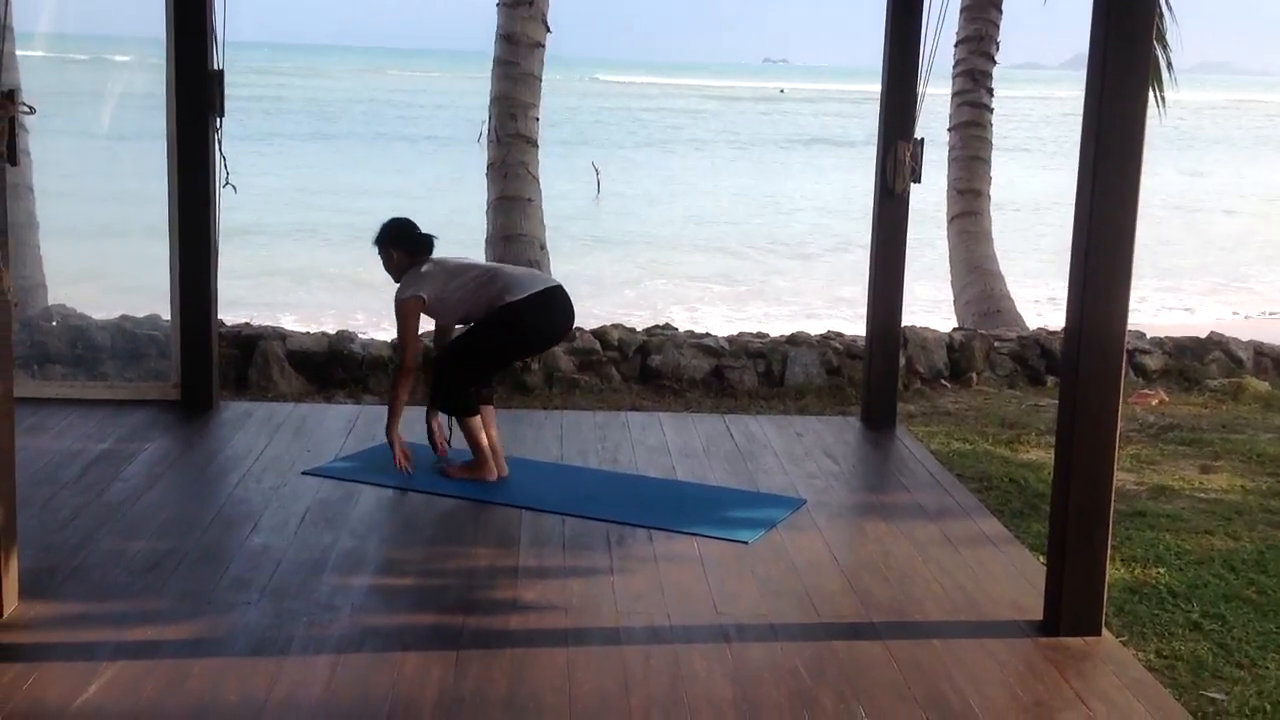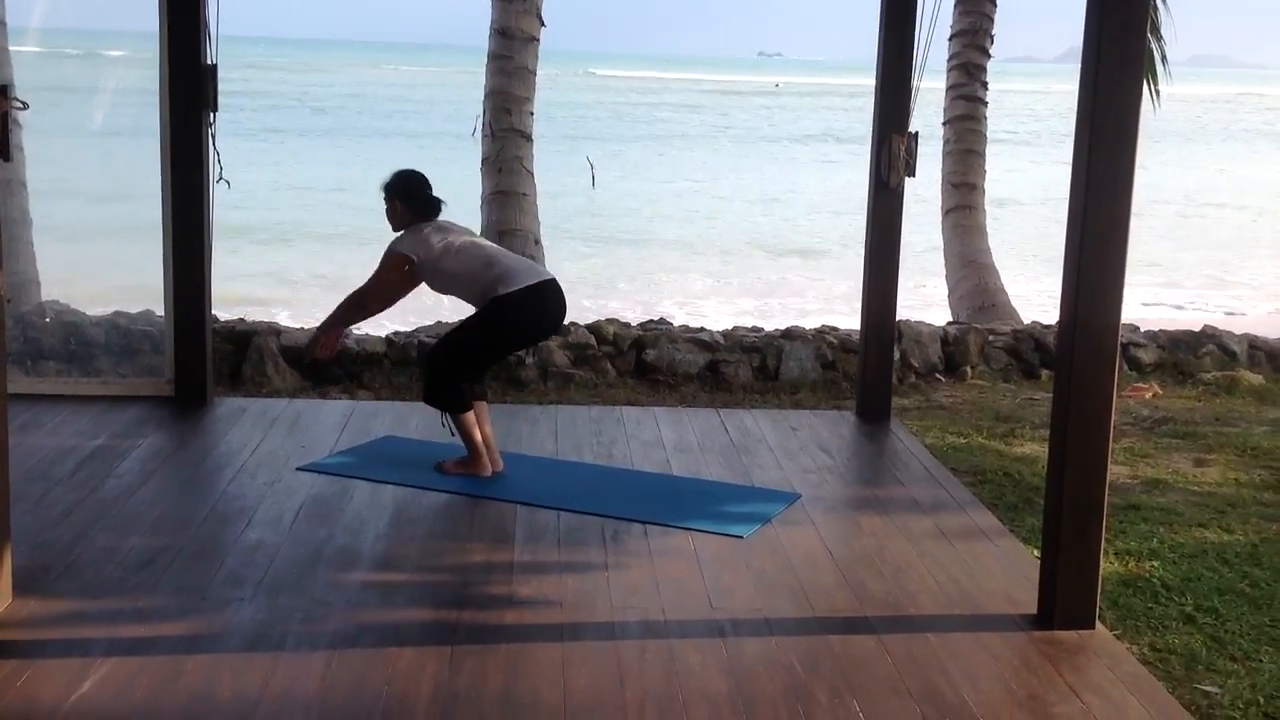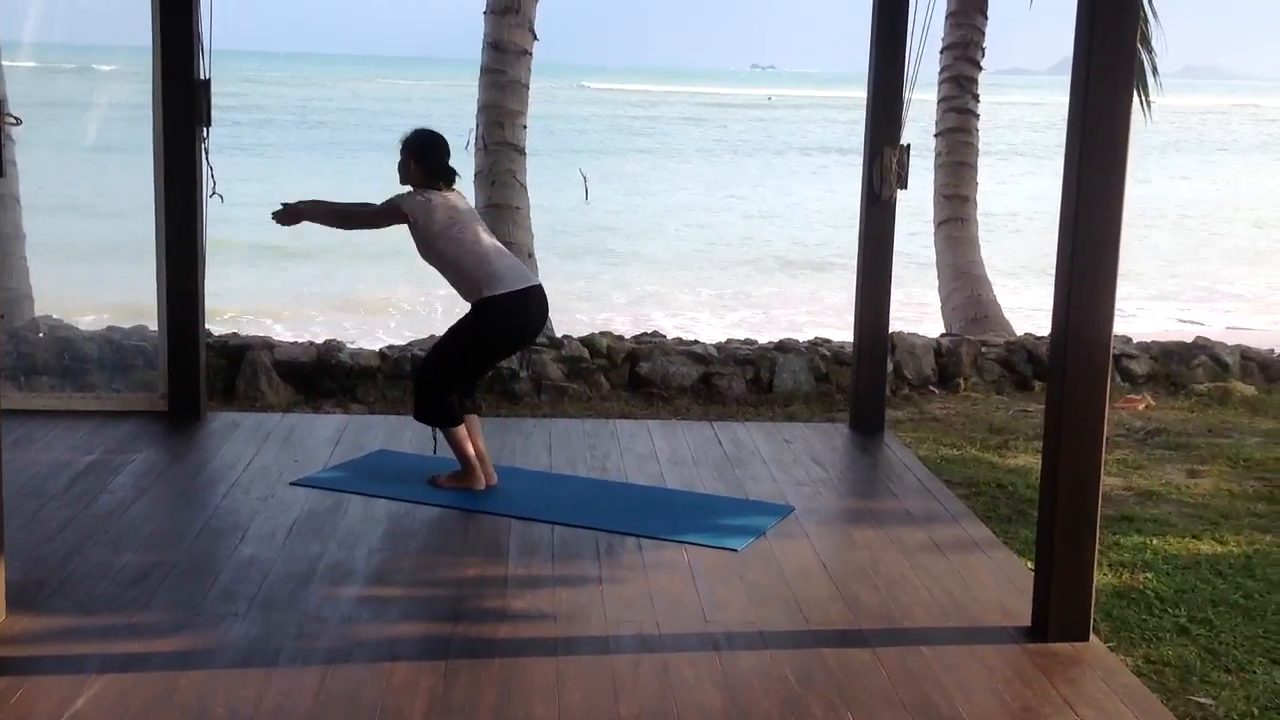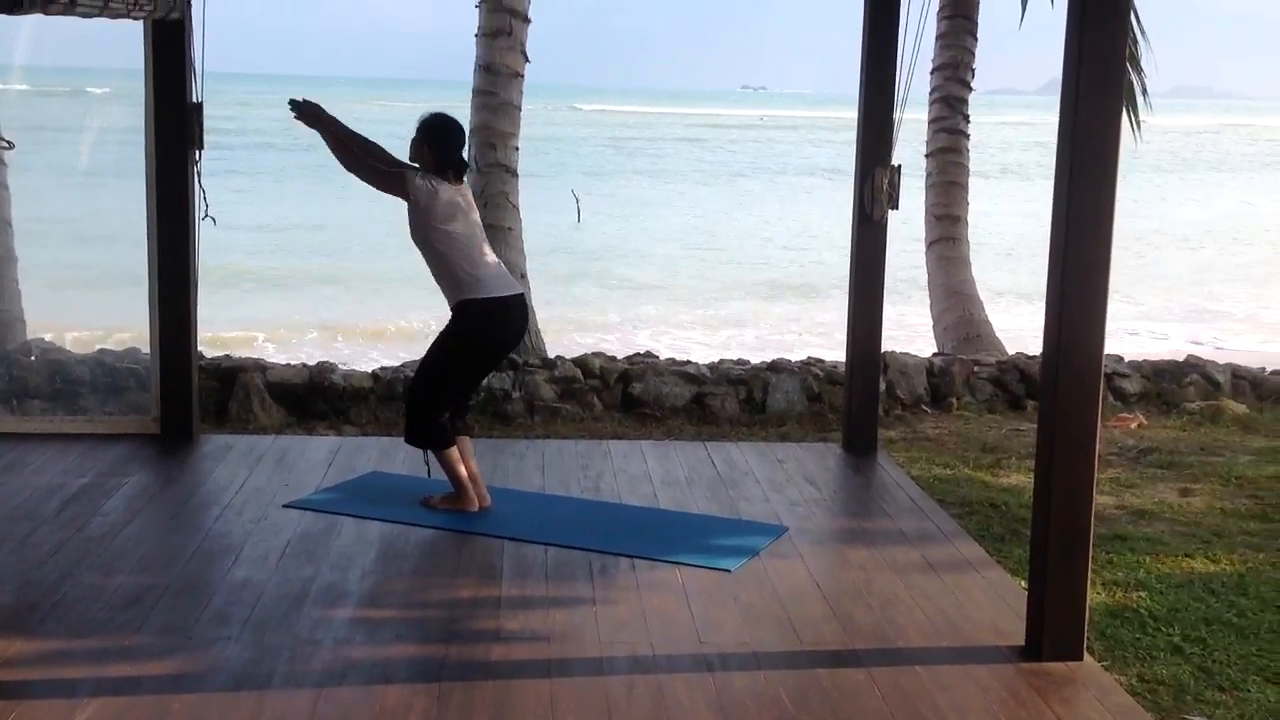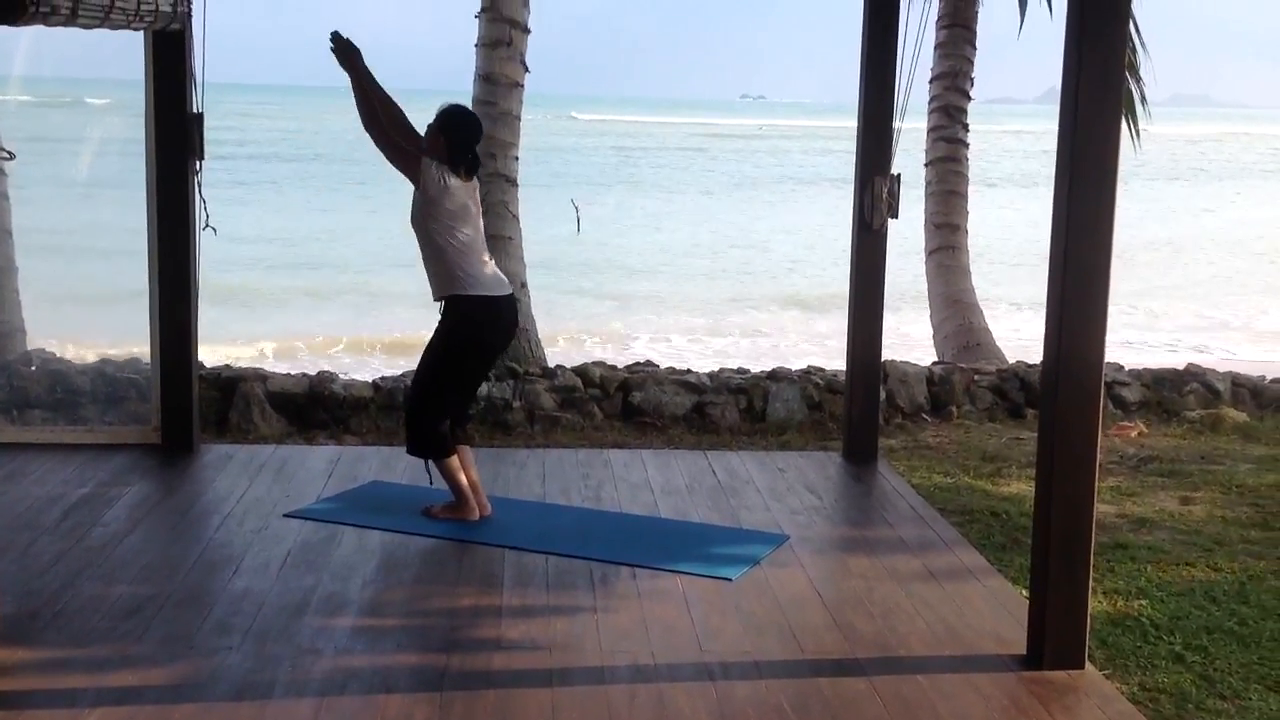
dt=0.3s
person 1, frame 1
left shoulder: (409, 290)
right shoulder: (440, 271)
left elbow: (408, 366)
right elbow: (444, 345)
left wrist: (392, 431)
right wrist: (433, 416)
left hip: (530, 310)
right hip: (556, 304)
left knee: (448, 373)
right knee: (470, 365)
left ankle: (483, 465)
right ankle: (495, 459)
person 1, frame 2
left shoulder: (411, 241)
right shoulder: (440, 231)
left elbow: (368, 294)
right elbow: (393, 292)
left wrist: (325, 331)
right wrist: (341, 326)
left hip: (521, 304)
right hip: (548, 298)
left knee: (441, 365)
right knee: (464, 362)
left ankle: (478, 460)
right ankle: (490, 454)
person 1, frame 3
left shoulder: (418, 204)
right shoulder: (449, 197)
left elbow: (352, 219)
right elbow: (366, 212)
left wrist: (304, 211)
right wrist: (312, 207)
left hip: (504, 308)
right hip: (531, 300)
left knee: (433, 378)
right knee: (455, 374)
left ankle: (472, 473)
right ankle: (483, 467)
person 1, frame 4
left shoulder: (423, 189)
right shoulder: (453, 184)
left elbow: (359, 165)
right elbow: (385, 160)
left wrist: (322, 126)
right wrist: (331, 125)
left hip: (483, 314)
right hip: (510, 308)
left knee: (425, 400)
right knee: (447, 397)
left ankle: (465, 495)
right ankle: (476, 489)
person 1, frame 5
left shoulder: (434, 180)
right shoulder: (465, 178)
left elbow: (379, 130)
right elbow: (400, 127)
left wrist: (354, 72)
right wrist: (361, 73)
left hip: (471, 312)
right hip: (499, 308)
left knee: (424, 407)
right knee: (447, 404)
left ankle: (465, 504)
right ankle: (475, 498)
